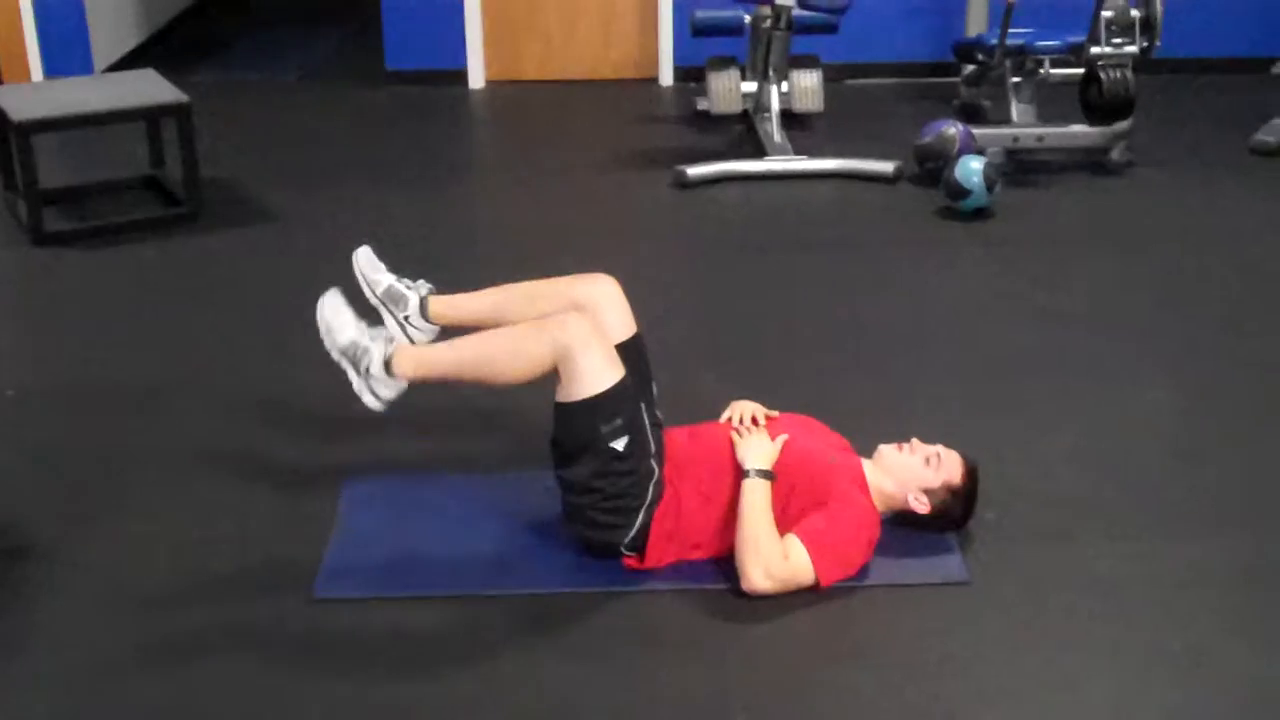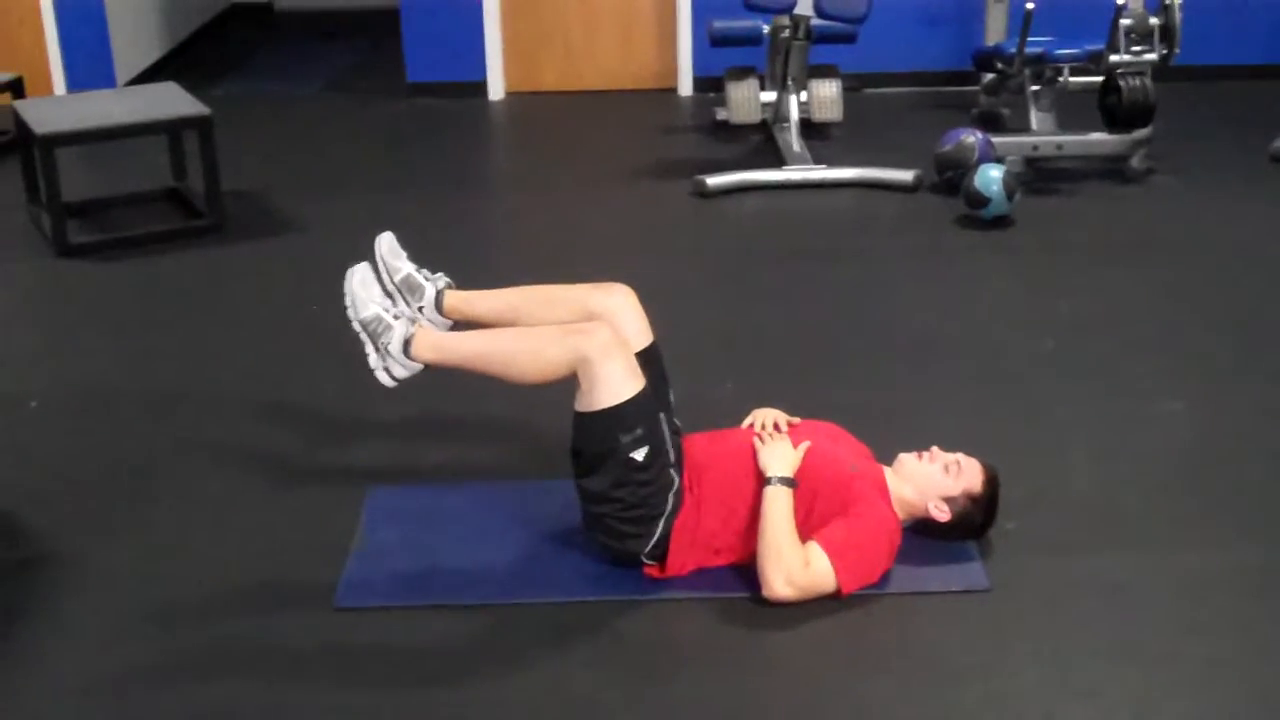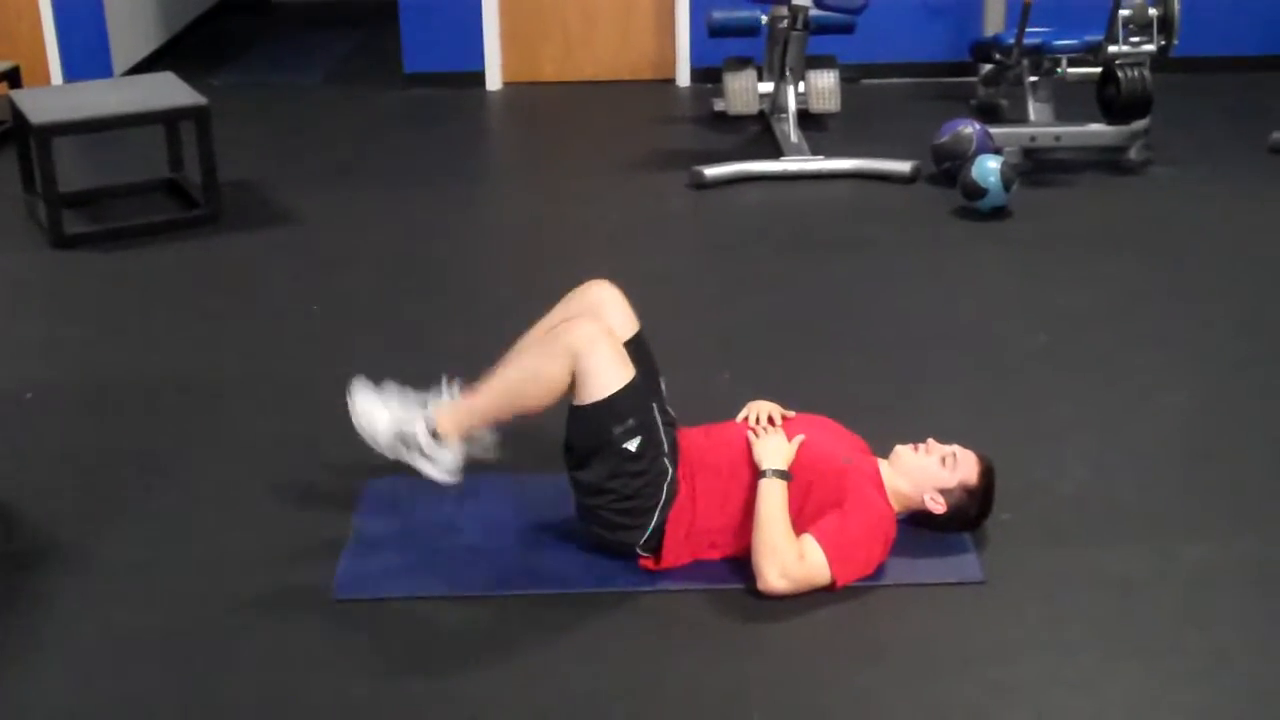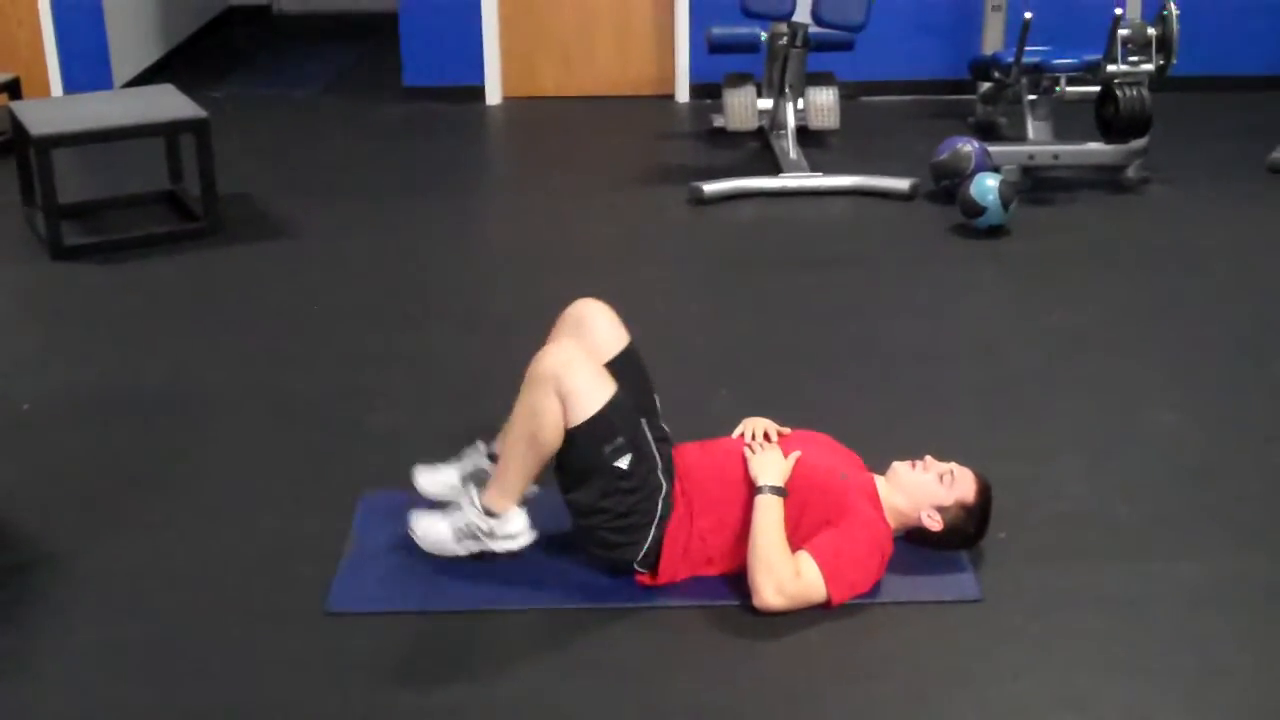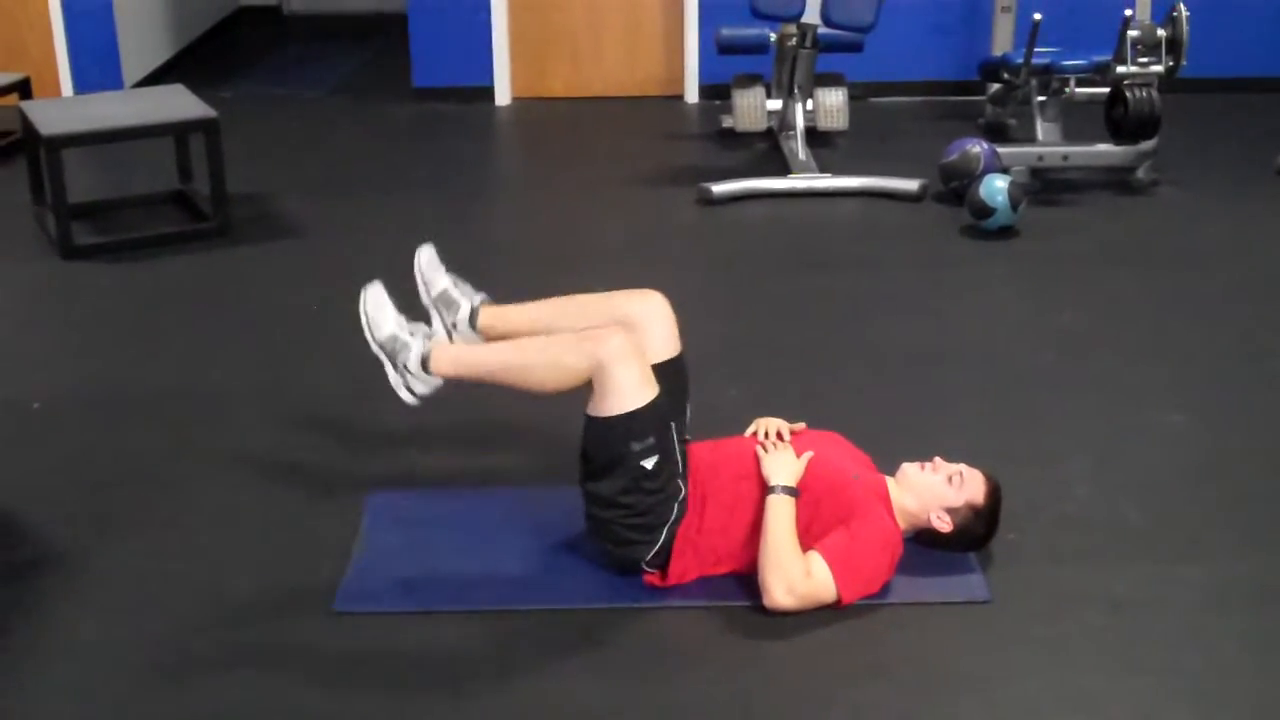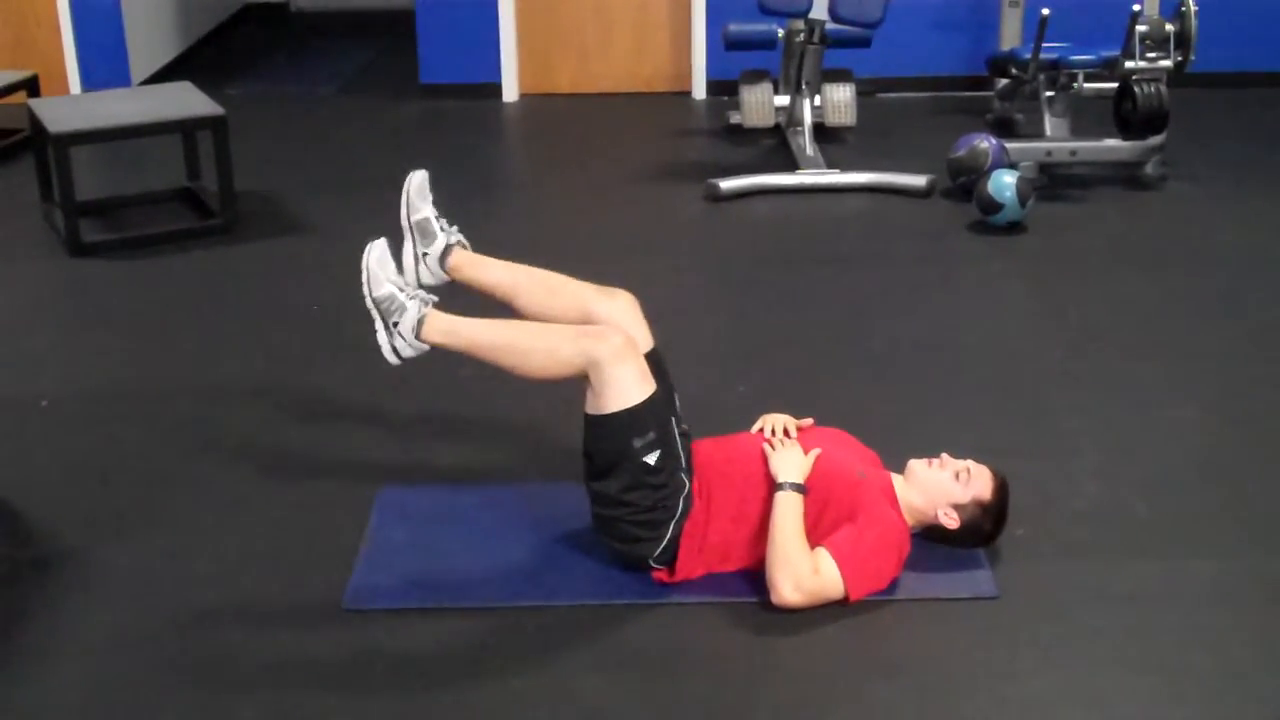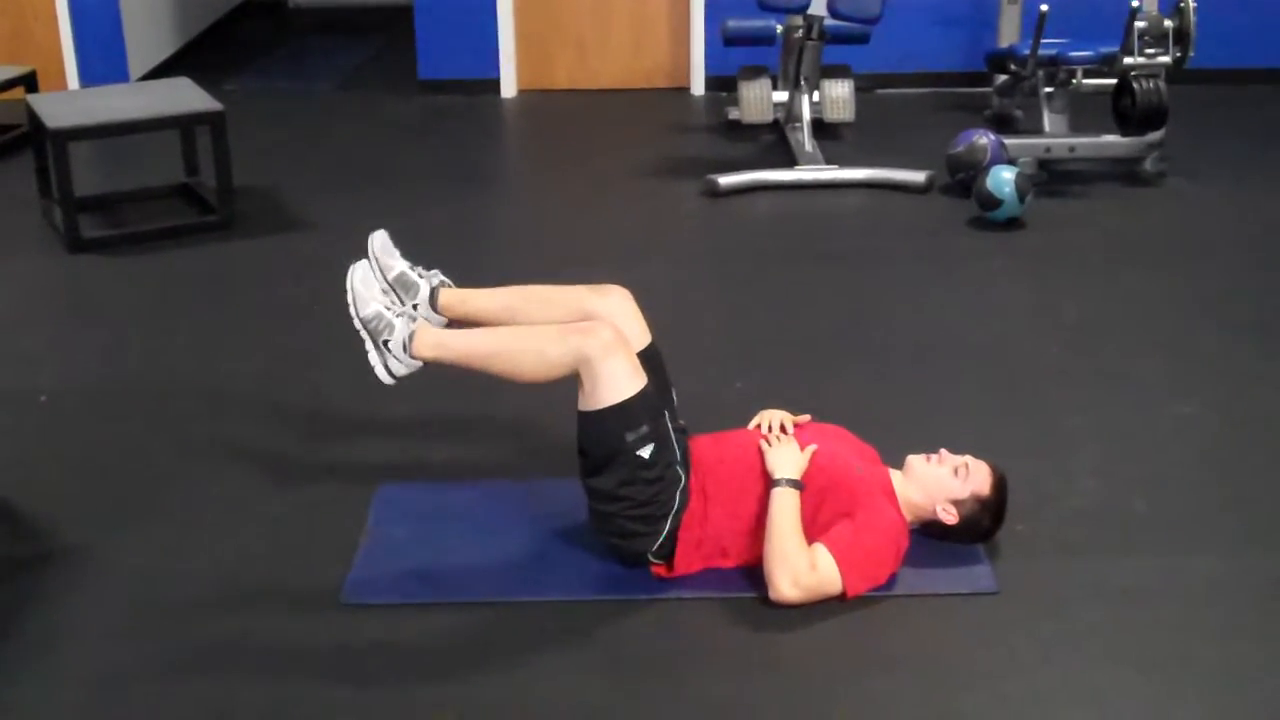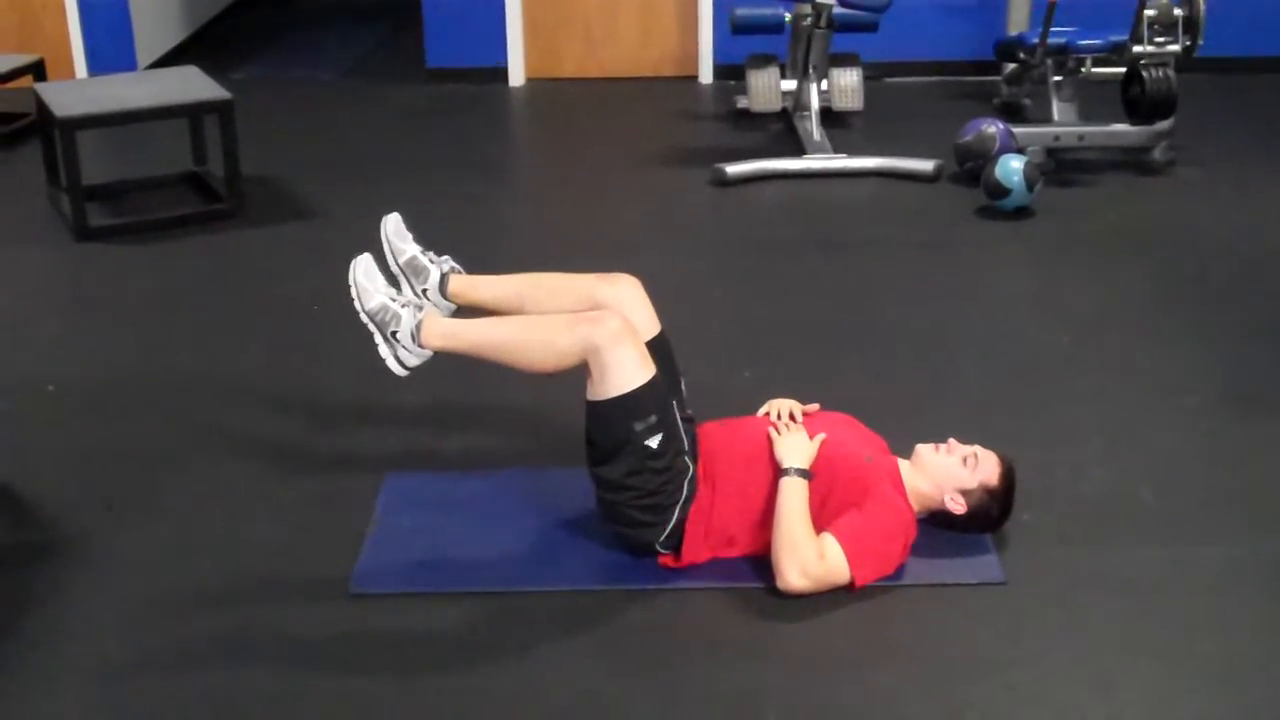
dt=0.5s
person 1, frame 1
left shoulder: (854, 521)
right shoulder: (840, 456)
left elbow: (759, 574)
left wrist: (758, 470)
right wrist: (749, 413)
left hip: (630, 509)
right hip: (654, 457)
left knee: (576, 333)
right knee: (597, 293)
left ankle: (389, 364)
right ankle: (423, 311)
person 1, frame 2
left shoulder: (874, 529)
right shoulder: (861, 466)
left elbow: (781, 582)
left wrist: (778, 477)
right wrist: (770, 421)
left hip: (650, 520)
right hip: (673, 461)
left knee: (596, 343)
right knee: (612, 301)
left ankle: (409, 347)
right ankle: (438, 304)
person 1, frame 3
left shoulder: (868, 523)
right shoulder: (856, 453)
left elbow: (777, 575)
left wrist: (772, 470)
right wrist: (766, 414)
left hip: (646, 510)
right hip: (665, 454)
left knee: (585, 342)
right knee: (600, 298)
left ankle: (436, 433)
right ankle: (463, 417)
person 1, frame 4
left shoulder: (866, 537)
right shoulder: (855, 474)
left elbow: (772, 592)
left wrist: (769, 486)
right wrist: (760, 431)
left hip: (645, 525)
right hip: (664, 470)
left knee: (558, 364)
right knee: (587, 317)
left ankle: (495, 516)
right ankle: (499, 467)
person 1, frame 5
left shoulder: (877, 540)
right shoulder: (863, 474)
left elbow: (782, 590)
left wrist: (782, 485)
right wrist: (772, 429)
left hip: (654, 528)
right hip: (678, 471)
left knee: (614, 349)
right knee: (647, 309)
left ankle: (426, 363)
right ankle: (470, 319)
person 1, frame 6
left shoulder: (883, 537)
right shoulder: (868, 469)
left elbow: (790, 588)
left wrist: (789, 484)
right wrist: (782, 426)
left hip: (659, 523)
right hip: (682, 468)
left knee: (607, 347)
right knee: (613, 306)
left ankle: (418, 327)
right ankle: (444, 258)
person 1, frame 7
left shoulder: (882, 532)
right shoulder: (865, 462)
left elbow: (787, 584)
left wrist: (786, 479)
right wrist: (775, 420)
left hip: (658, 516)
right hip: (678, 461)
left knee: (595, 340)
right knee: (608, 301)
left ankle: (410, 344)
right ankle: (434, 301)
person 1, frame 8
left shoulder: (888, 521)
right shoulder: (875, 457)
left elbow: (796, 575)
left wrist: (795, 468)
right wrist: (784, 409)
left hip: (666, 507)
right hip: (688, 449)
left knee: (605, 331)
right knee: (619, 291)
left ankle: (417, 334)
right ankle: (445, 286)
